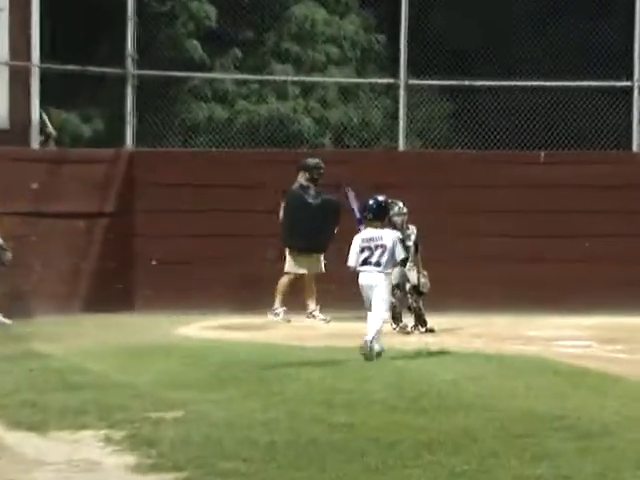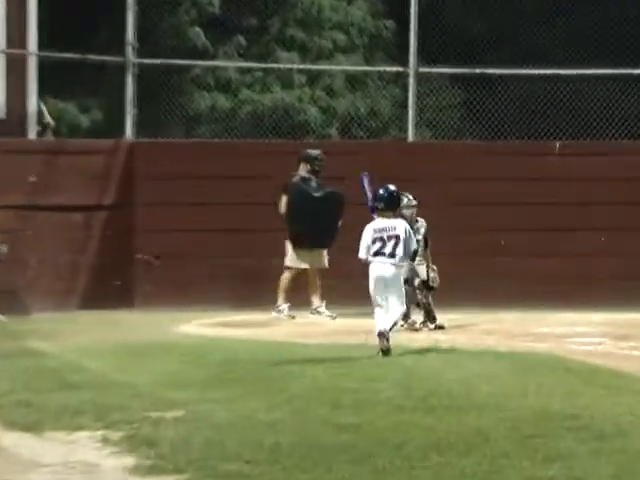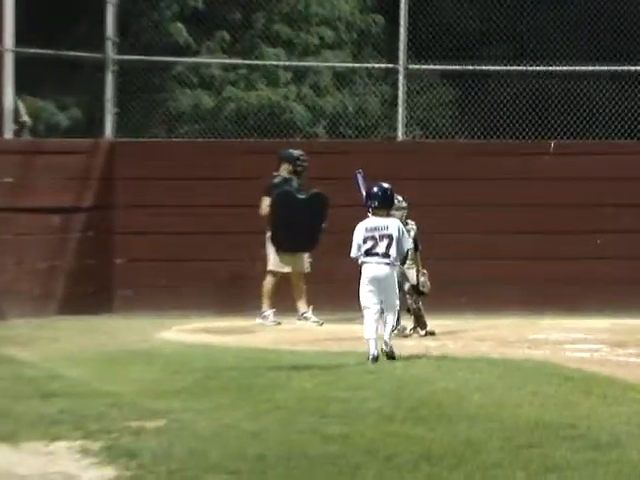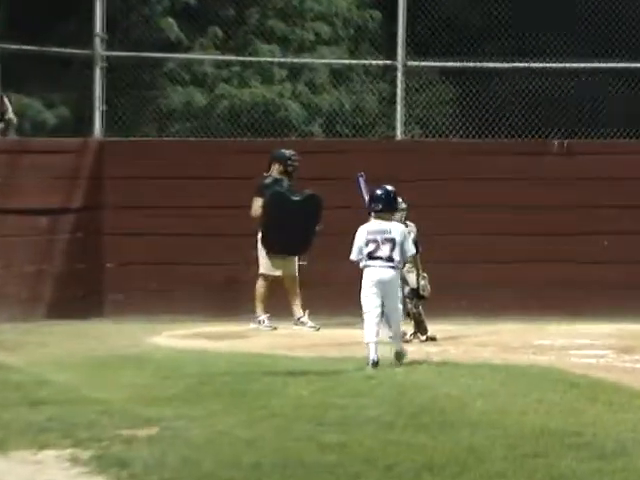
dt=0.1s
person 1, frame 1
left shoulder: (359, 237)
right shoulder: (391, 235)
left elbow: (352, 265)
right elbow: (400, 260)
left hip: (364, 277)
right hip: (381, 278)
left knee: (372, 311)
right knee: (380, 313)
left ankle: (376, 346)
right ankle: (369, 340)
person 1, frame 2
left shoulder: (370, 228)
right shoulder: (402, 225)
left elbow: (363, 256)
right elbow: (413, 250)
left hip: (375, 269)
right hip: (394, 269)
left knee: (380, 306)
right knee: (397, 306)
left ankle: (383, 345)
right ankle: (384, 330)
person 1, frame 3
left shoulder: (362, 226)
right shoulder: (395, 224)
left elbow: (354, 255)
right elbow: (406, 250)
left hip: (368, 270)
right hip: (387, 270)
left knee: (370, 310)
right knee: (391, 308)
left ankle: (373, 350)
right ankle: (387, 341)
person 1, frame 4
left shoulder: (364, 229)
right shoulder: (400, 228)
left elbow: (355, 257)
right elbow: (410, 257)
left hip: (370, 274)
right hip: (392, 274)
left knee: (371, 315)
right knee: (394, 313)
left ankle: (373, 355)
right ankle: (398, 347)
person 2, frame 1
left shoulder: (315, 192)
right shoulder: (294, 192)
left elbow: (322, 213)
right elbow: (283, 216)
left wrist: (328, 225)
right wrist: (297, 221)
left hip: (315, 239)
right hip: (297, 238)
left knee: (311, 275)
right knee: (290, 274)
person 2, frame 2
left shoulder: (317, 184)
right shoulder: (294, 184)
right elbow: (283, 209)
left knee: (315, 270)
right knee: (291, 268)
left ankle: (317, 306)
right ankle: (280, 305)
person 2, frame 3
left shoulder: (297, 184)
right shoulder: (275, 184)
right elbow: (264, 210)
left knee: (298, 274)
right knee: (274, 273)
left ankle: (303, 311)
right ankle: (265, 311)
person 2, frame 4
left shoulder: (288, 185)
right shoulder: (266, 185)
right elbow: (255, 211)
left knee: (292, 278)
right knee: (266, 276)
left ankle: (299, 316)
right ankle: (260, 316)
person 3, frame 1
left shoulder: (412, 231)
left elbow: (416, 253)
left wrist: (421, 271)
left hip: (410, 268)
right hip: (395, 268)
left knee: (415, 296)
right knee: (397, 297)
left ankle: (421, 324)
right ankle: (398, 324)
person 3, frame 2
left shoulder: (421, 224)
left elbow: (426, 247)
left wrist: (430, 265)
left hip: (419, 262)
right hip: (404, 263)
left knee: (424, 291)
right knee: (405, 292)
left ankle: (430, 320)
right ankle: (406, 320)
person 3, frame 3
left shoulder: (411, 227)
left elbow: (416, 251)
left wrist: (420, 269)
left hip: (409, 266)
left knee: (415, 296)
left ankle: (421, 326)
right ankle: (396, 326)
person 3, frame 4
left shoulder: (411, 228)
left elbow: (416, 253)
left wrist: (420, 273)
left hip: (409, 271)
left knee: (414, 299)
left ankle: (421, 331)
